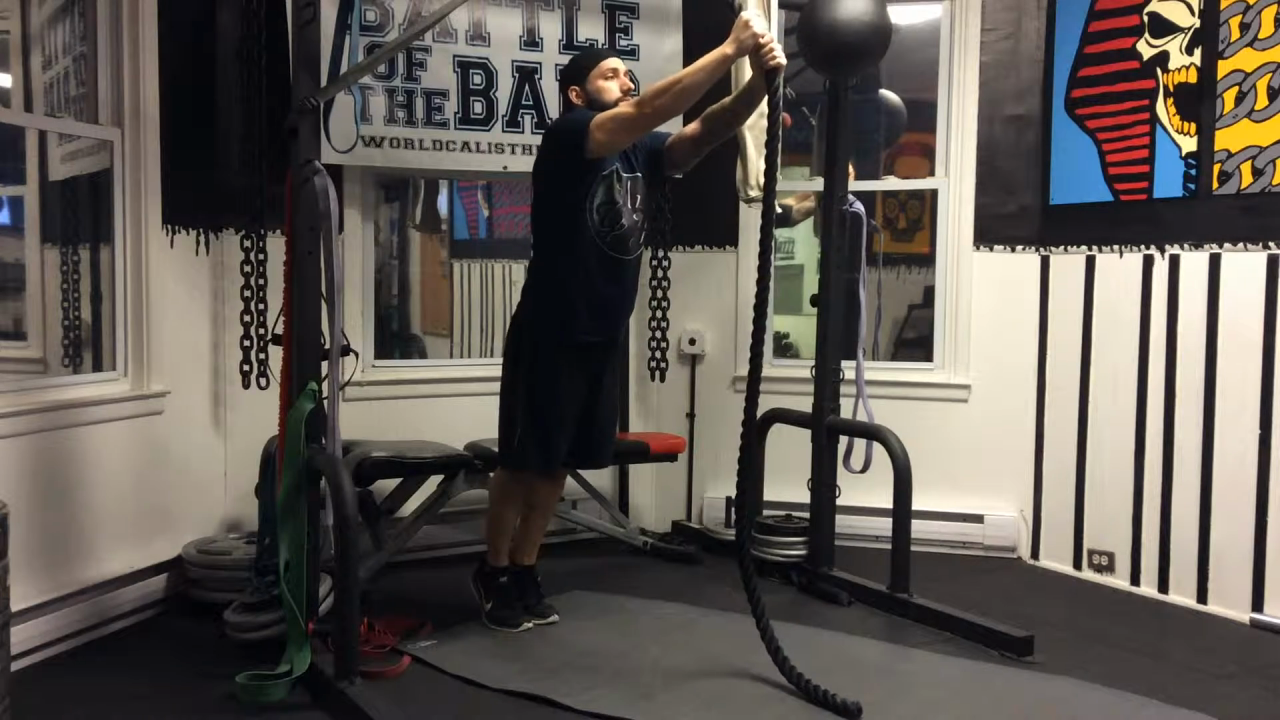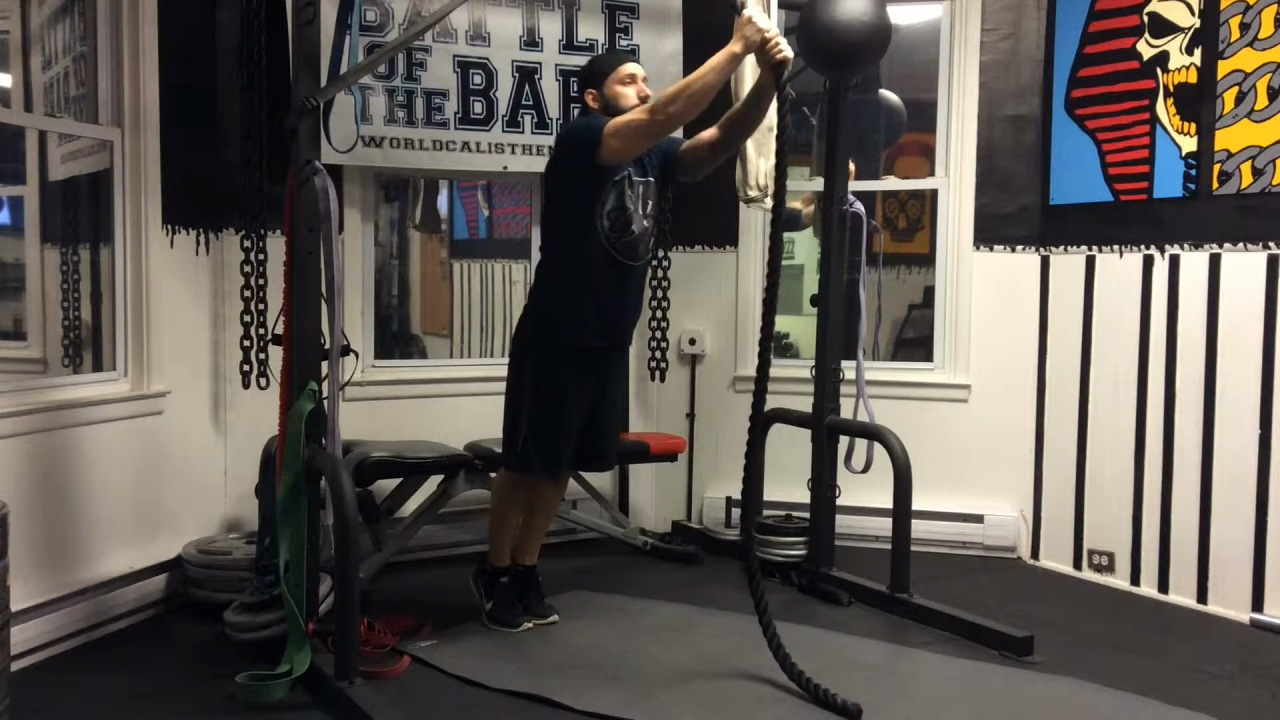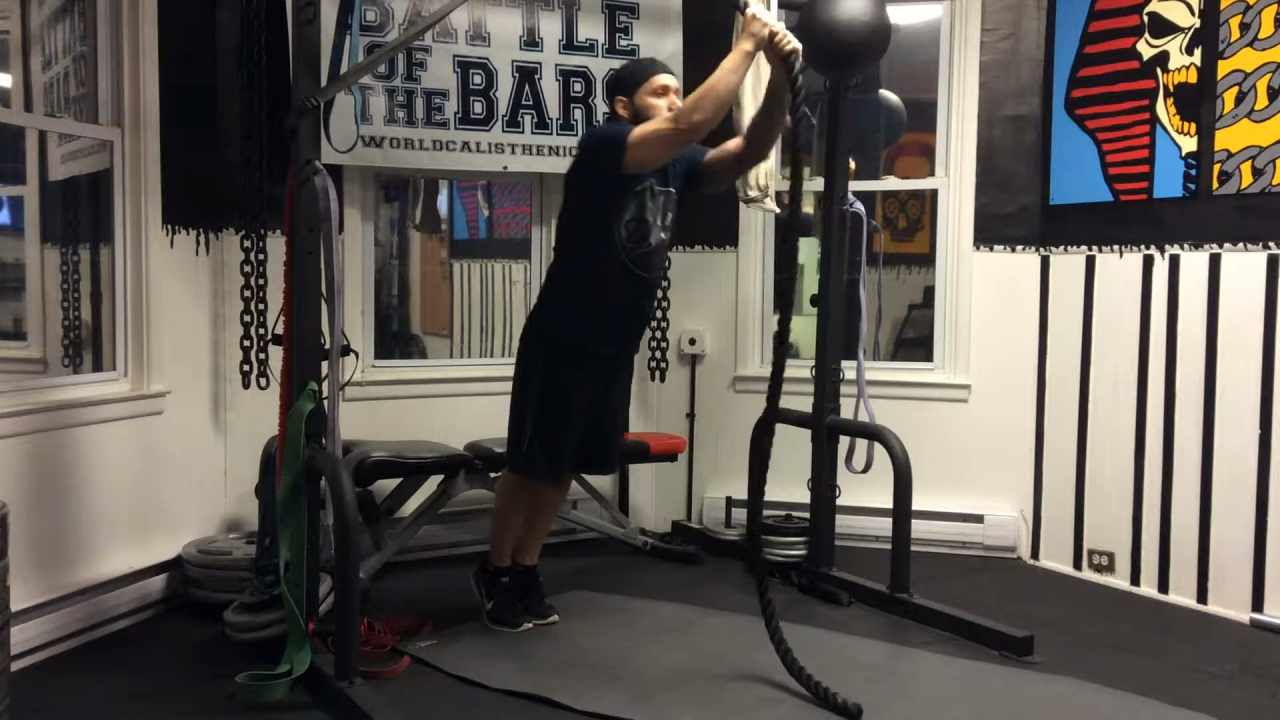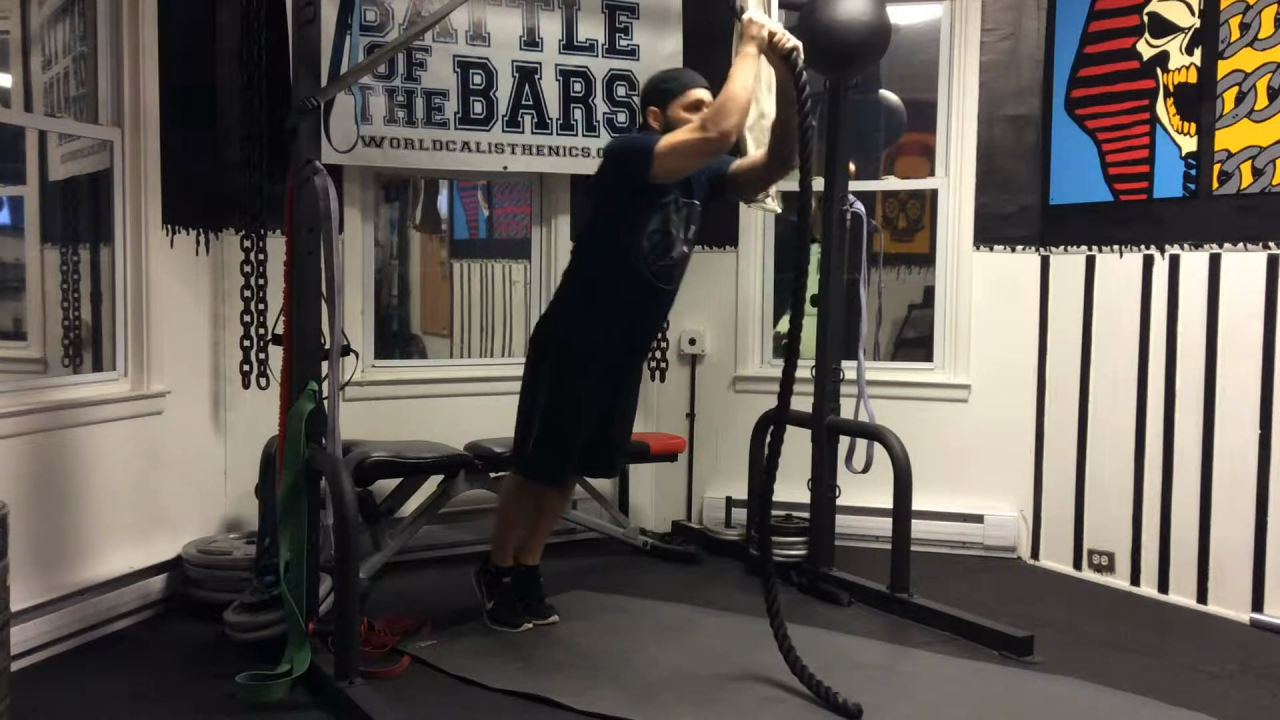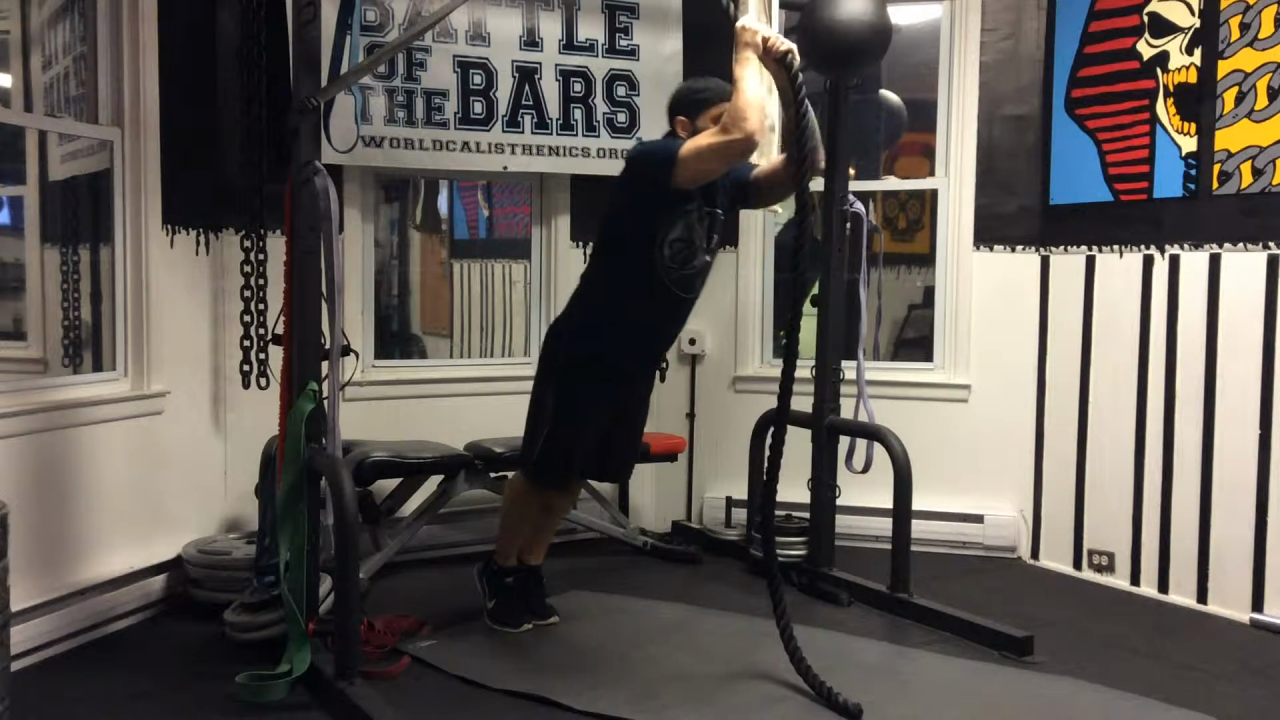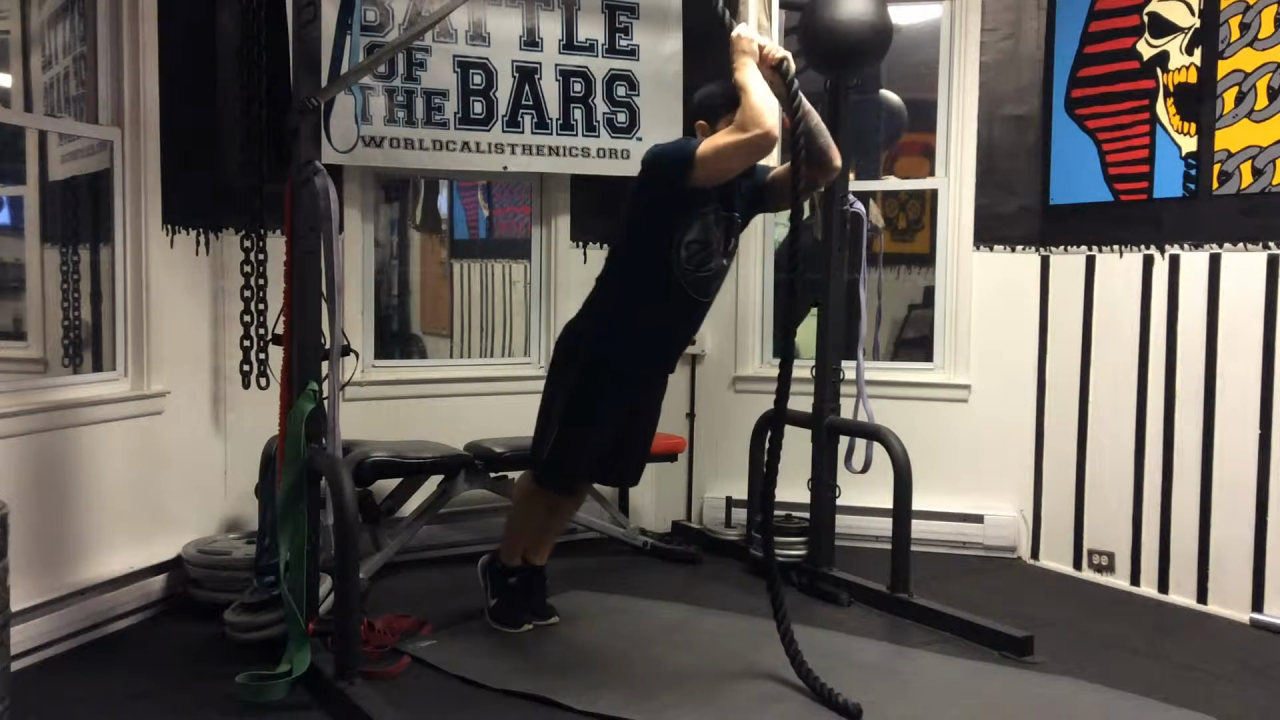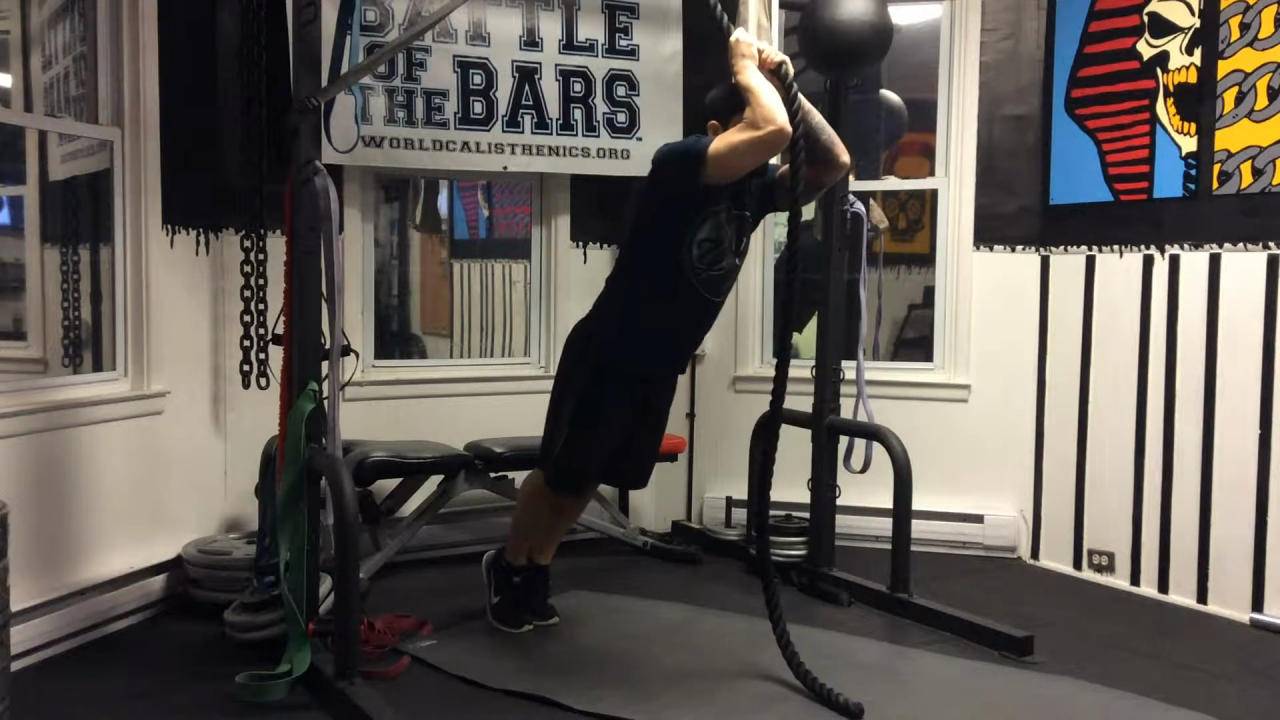
dt=0.2s
person 1, frame 1
left shoulder: (641, 151)
right shoulder: (566, 138)
left elbow: (706, 130)
right elbow: (652, 109)
left wrist: (758, 80)
right wrist: (730, 48)
left hip: (603, 336)
right hip: (550, 335)
left knee: (556, 463)
right knee: (523, 461)
left ankle: (523, 571)
right ankle: (493, 573)
person 1, frame 2
left shoulder: (654, 156)
right shoulder: (579, 141)
left elbow: (722, 138)
right elbow: (664, 116)
left wrist: (768, 78)
right wrist: (735, 47)
left hip: (609, 341)
right hip: (556, 338)
left knee: (559, 465)
right knee: (527, 463)
left ankle: (524, 572)
right ankle: (494, 573)
person 1, frame 3
left shoulder: (677, 164)
right shoulder: (602, 147)
left elbow: (749, 149)
right elbow: (691, 124)
left wrist: (780, 76)
left hip: (617, 346)
right hip: (564, 343)
left knee: (562, 468)
right knee: (532, 465)
left ankle: (524, 573)
right ankle: (495, 574)
person 1, frame 4
left shoulder: (703, 176)
right shoulder: (628, 155)
left elbow: (777, 162)
right elbow: (718, 133)
left wrist: (785, 78)
right wrist: (749, 49)
left hip: (626, 354)
right hip: (573, 348)
left knee: (568, 472)
right knee: (538, 467)
left ankle: (526, 573)
right ankle: (497, 573)
person 1, frame 5
left shoulder: (725, 184)
right shoulder: (650, 163)
left elbow: (801, 166)
right elbow: (743, 138)
left wrist: (786, 80)
right wrist: (746, 55)
left hip: (638, 360)
right hip: (585, 352)
left knee: (573, 474)
right knee: (546, 469)
left ankle: (527, 572)
right ankle: (499, 571)
person 1, frame 6
left shoulder: (745, 187)
right shoulder: (667, 164)
left elbow: (824, 166)
right elbow: (760, 135)
left wrist: (784, 84)
right wrist: (744, 63)
left hip: (651, 365)
right hip: (598, 354)
left knee: (582, 477)
right knee: (553, 472)
left ankle: (532, 572)
right ankle: (504, 569)
person 1, frame 7
left shoulder: (756, 187)
right shoulder: (678, 163)
left elbow: (832, 162)
right elbow: (775, 132)
left wrist: (782, 82)
right wrist: (745, 67)
left hip: (661, 366)
right hip: (608, 354)
left knee: (591, 478)
right knee: (563, 473)
left ankle: (535, 571)
right ankle: (508, 567)
